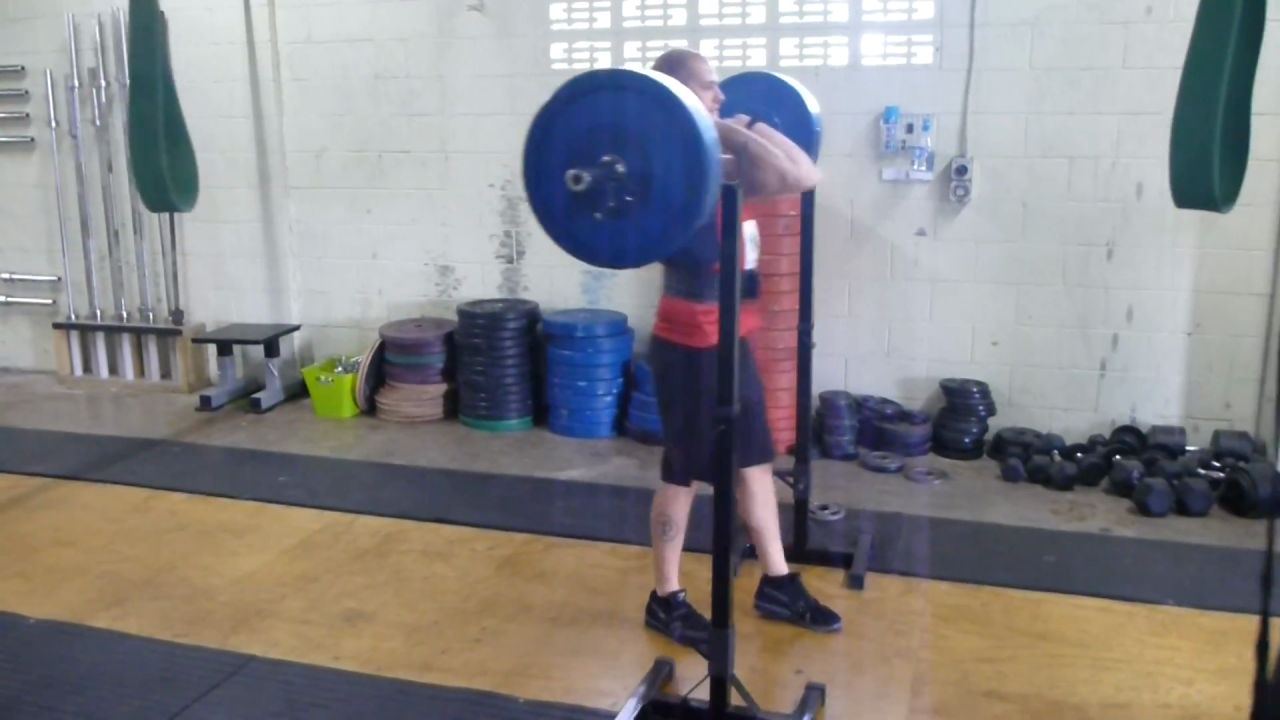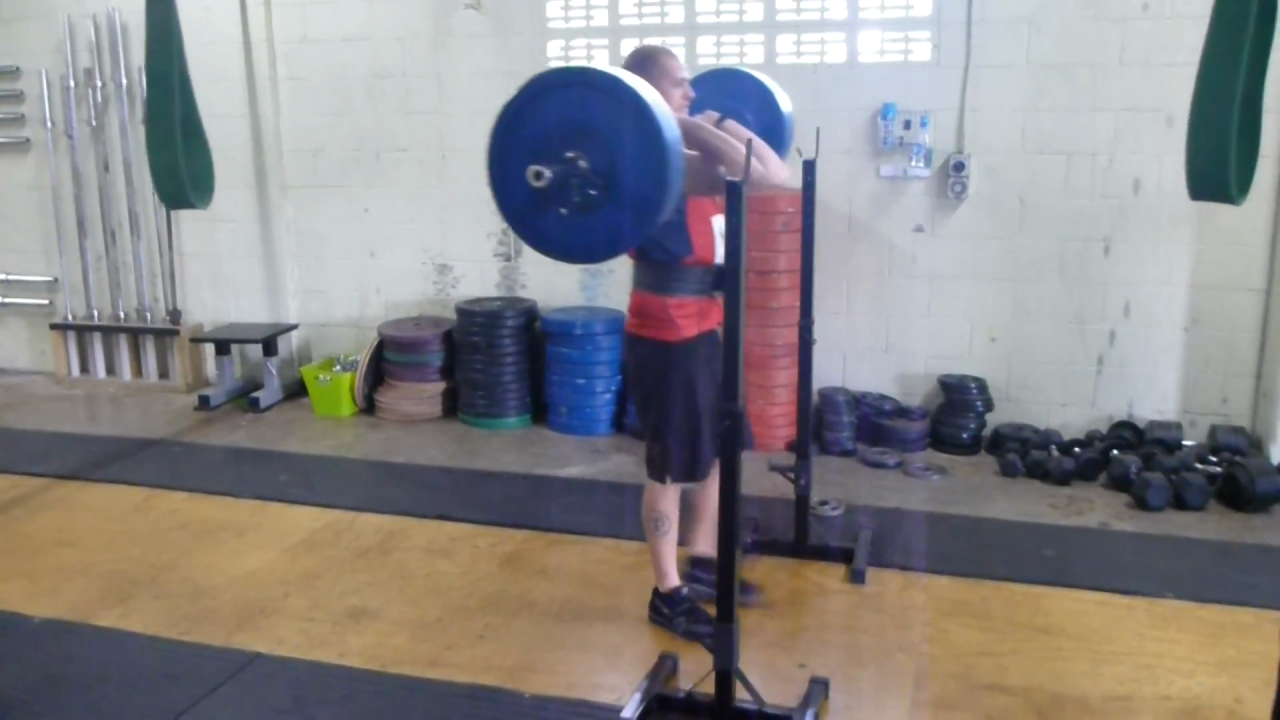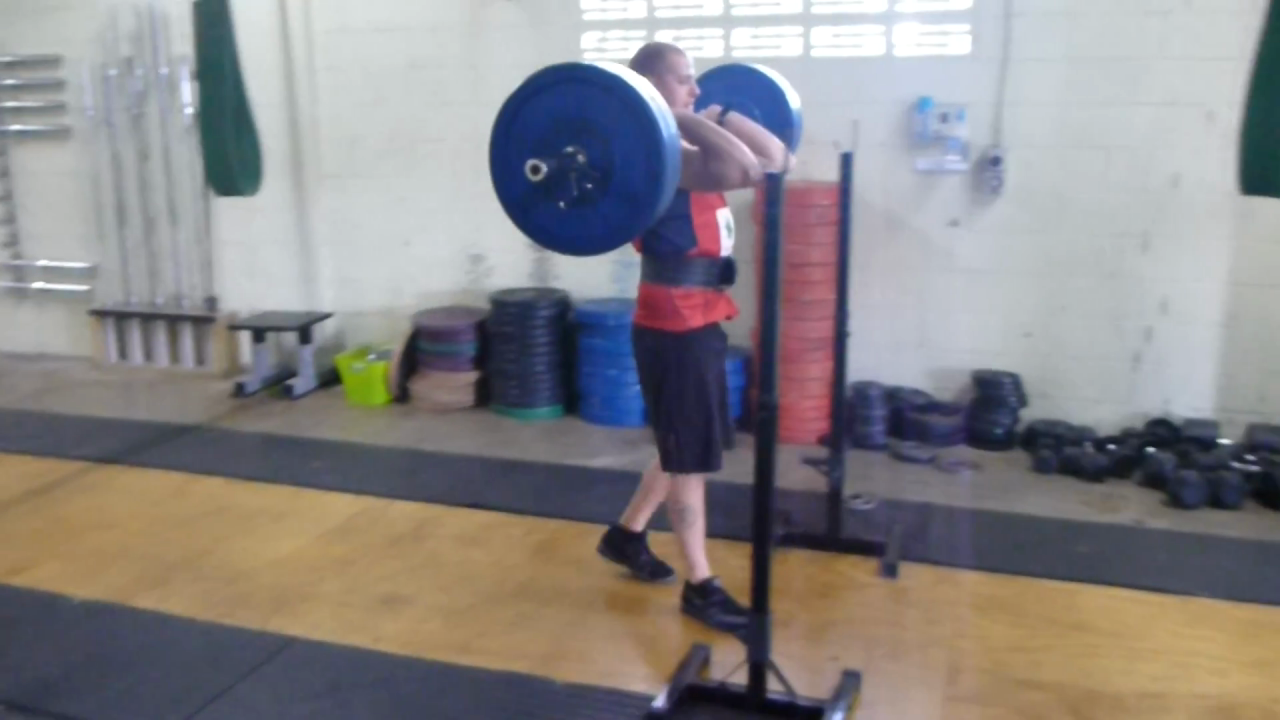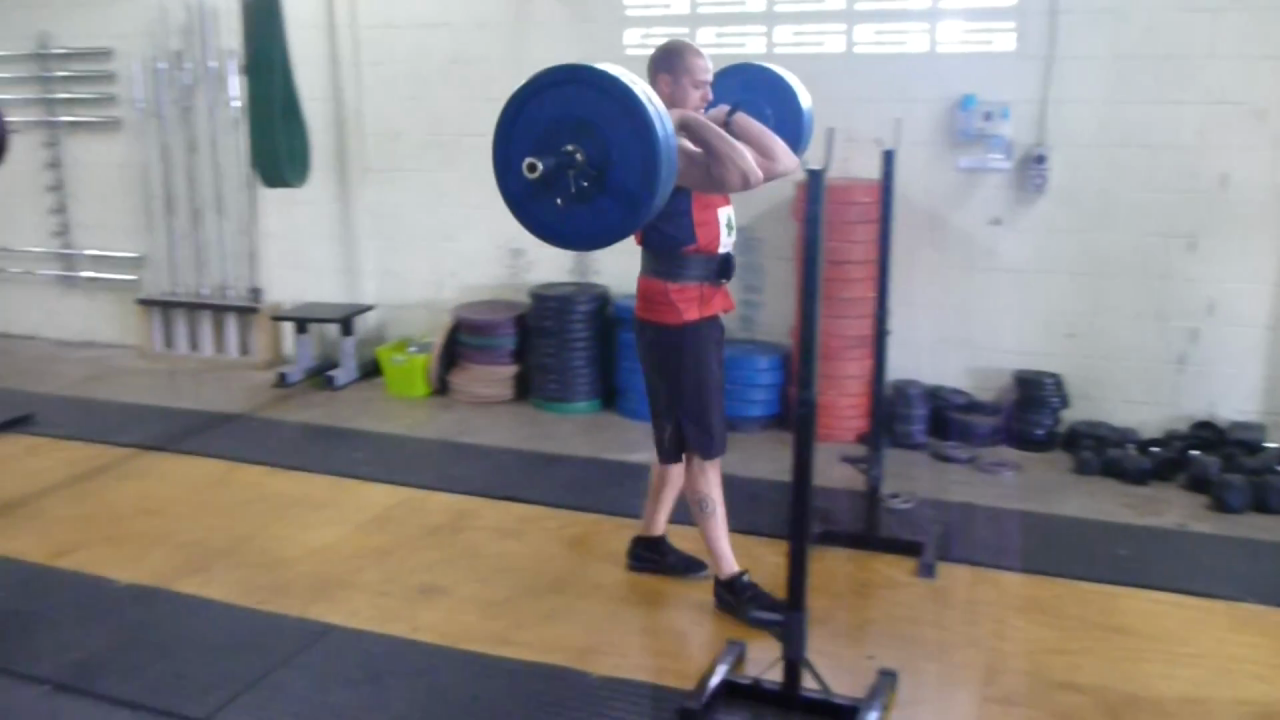
dt=0.2s
person 1, frame 1
left shoulder: (721, 159)
left elbow: (803, 174)
right elbow: (787, 178)
left wrist: (746, 127)
right wrist: (726, 131)
left hip: (728, 336)
right hip: (693, 341)
left knee: (753, 462)
right knee: (684, 472)
left ankle: (778, 583)
right ankle: (666, 599)
person 1, frame 2
left shoulder: (689, 152)
left elbow: (773, 171)
right elbow: (748, 176)
left wrist: (718, 123)
right wrist: (692, 126)
left hip: (701, 326)
right hip: (665, 333)
left knee: (717, 450)
right knee: (671, 468)
left ankle: (701, 562)
right ankle: (668, 594)
person 1, frame 3
left shoulder: (689, 145)
left elbow: (778, 160)
right elbow: (744, 169)
left wrist: (720, 116)
right wrist: (688, 121)
left hip: (703, 316)
right hip: (673, 323)
left knee: (691, 446)
right knee: (689, 457)
left ankle: (627, 533)
right ankle: (699, 585)
person 1, frame 4
left shoulder: (700, 142)
left elbow: (785, 163)
right elbow: (744, 175)
left wrist: (731, 115)
right wrist: (694, 121)
left hip: (700, 310)
right hip: (672, 315)
left knee: (682, 441)
right knee: (700, 449)
left ankle: (649, 541)
right ankle: (731, 580)
